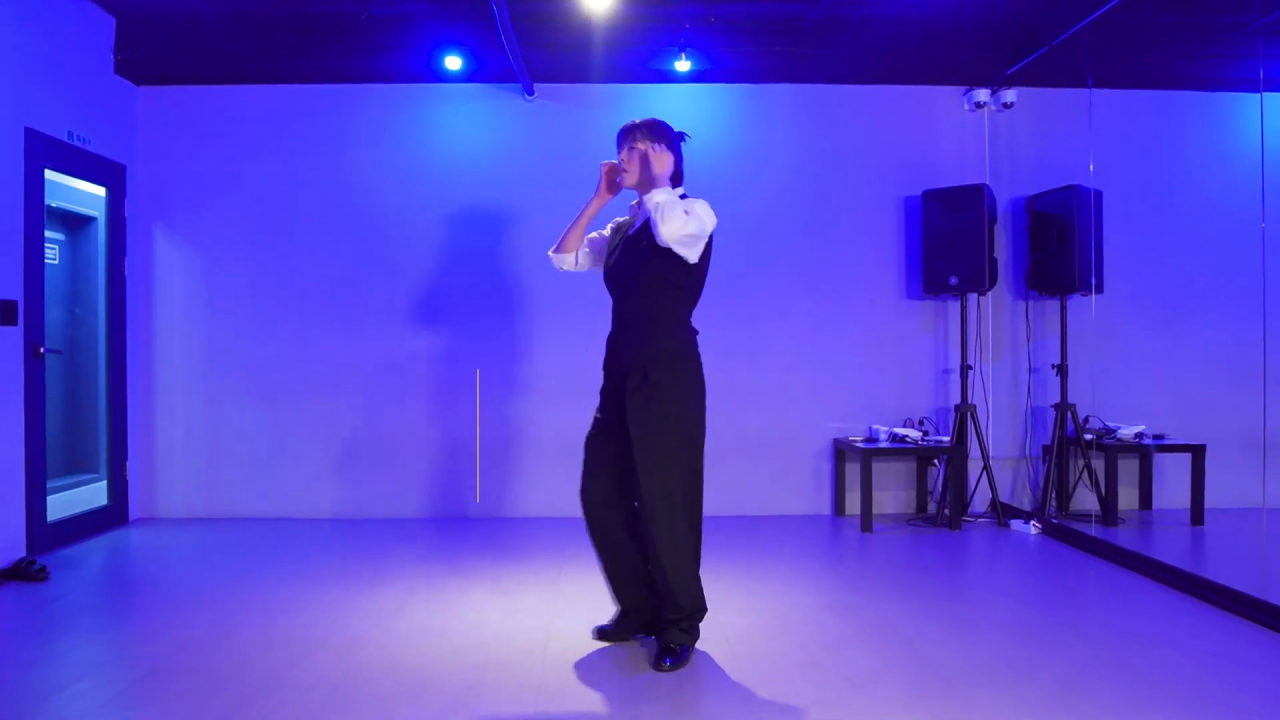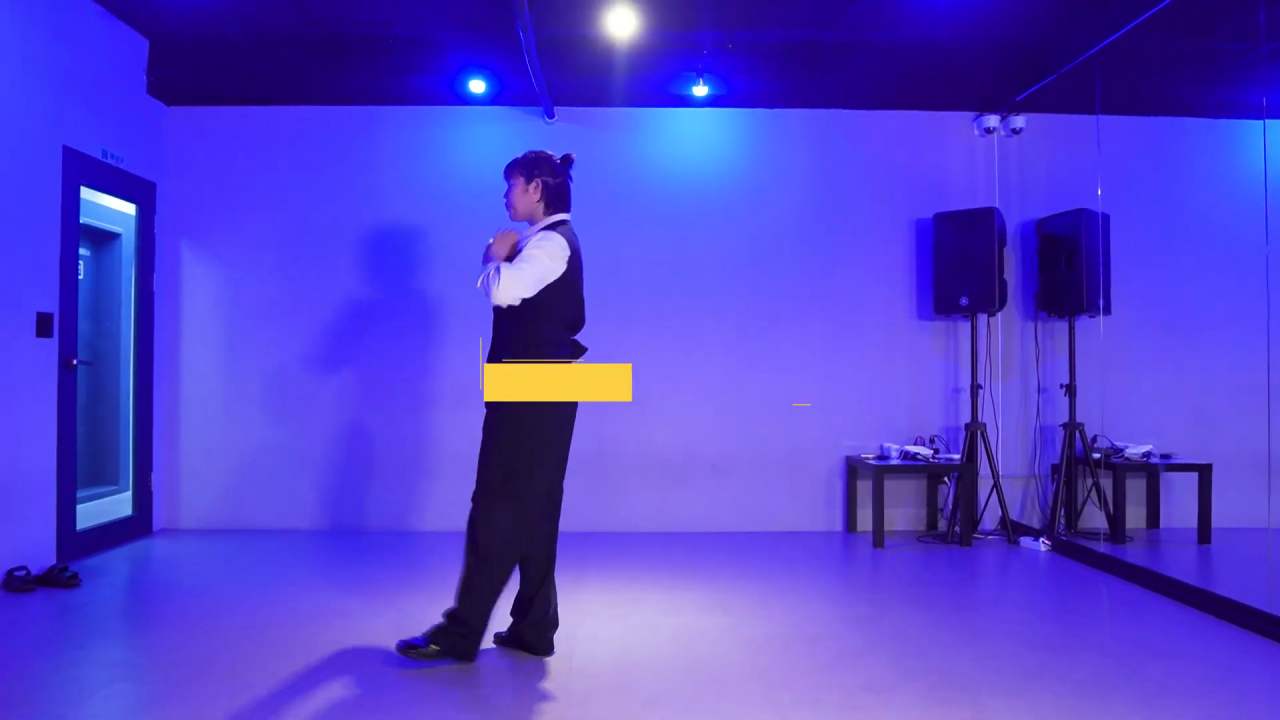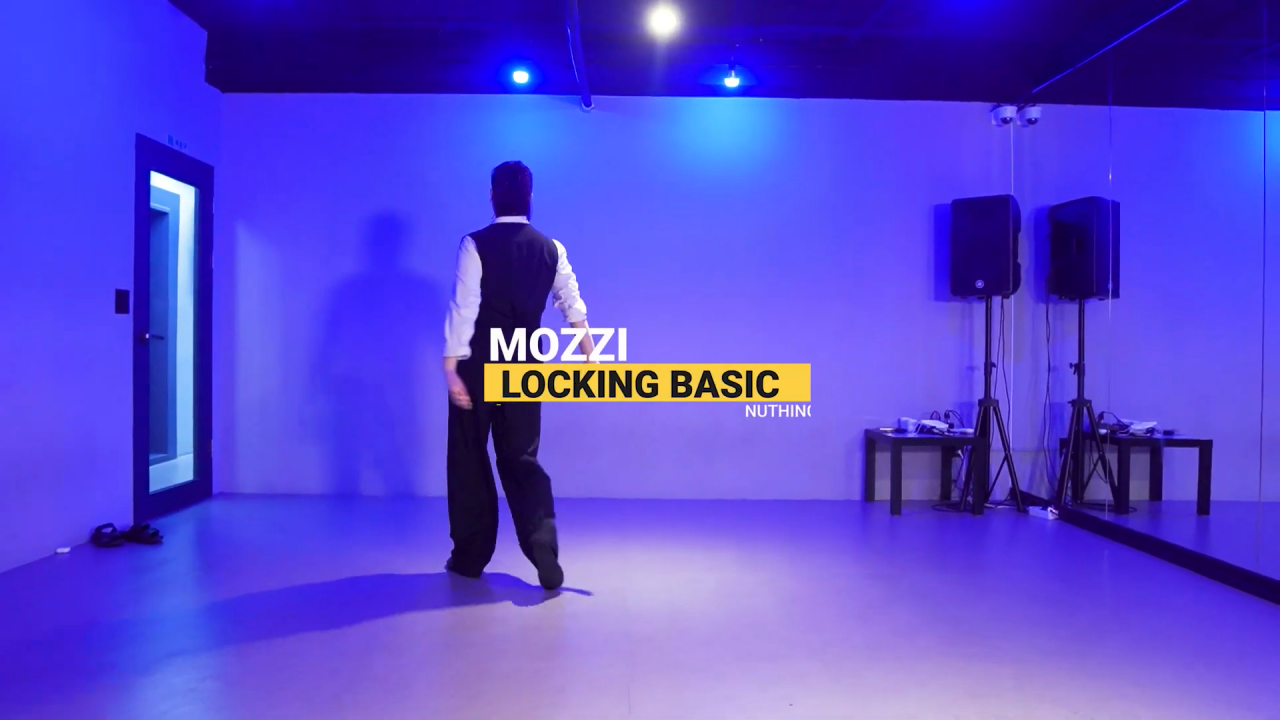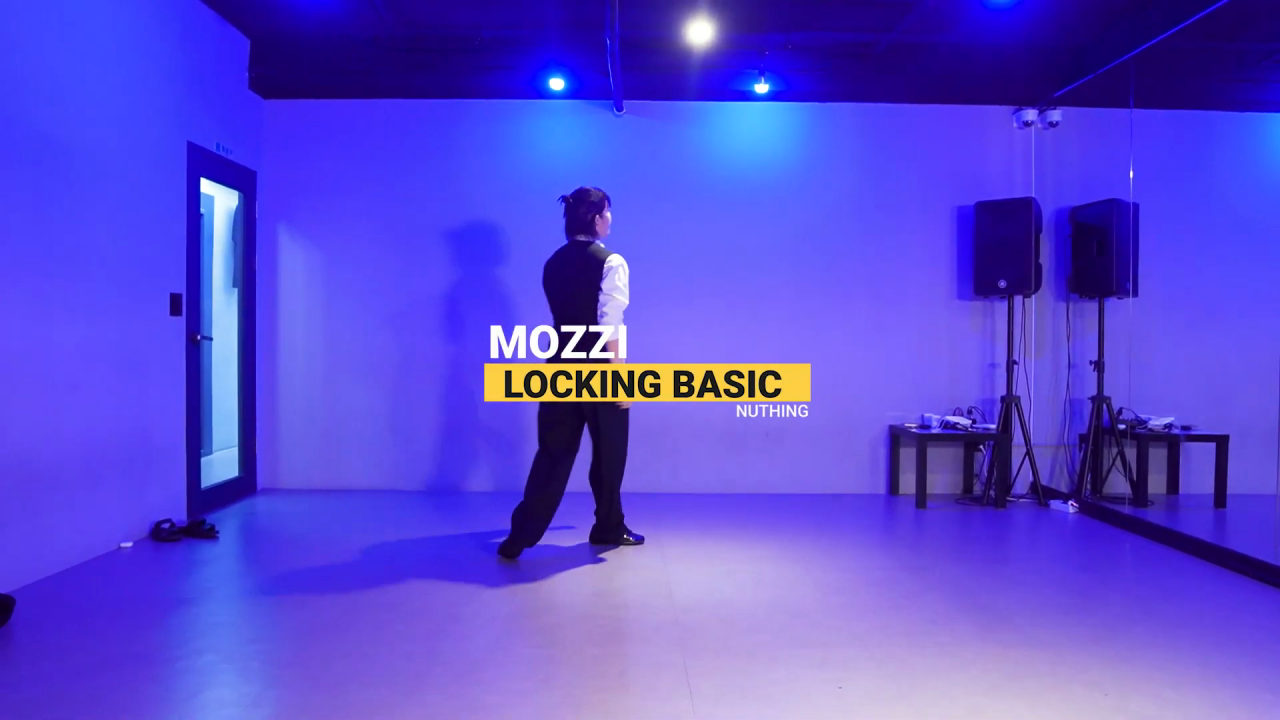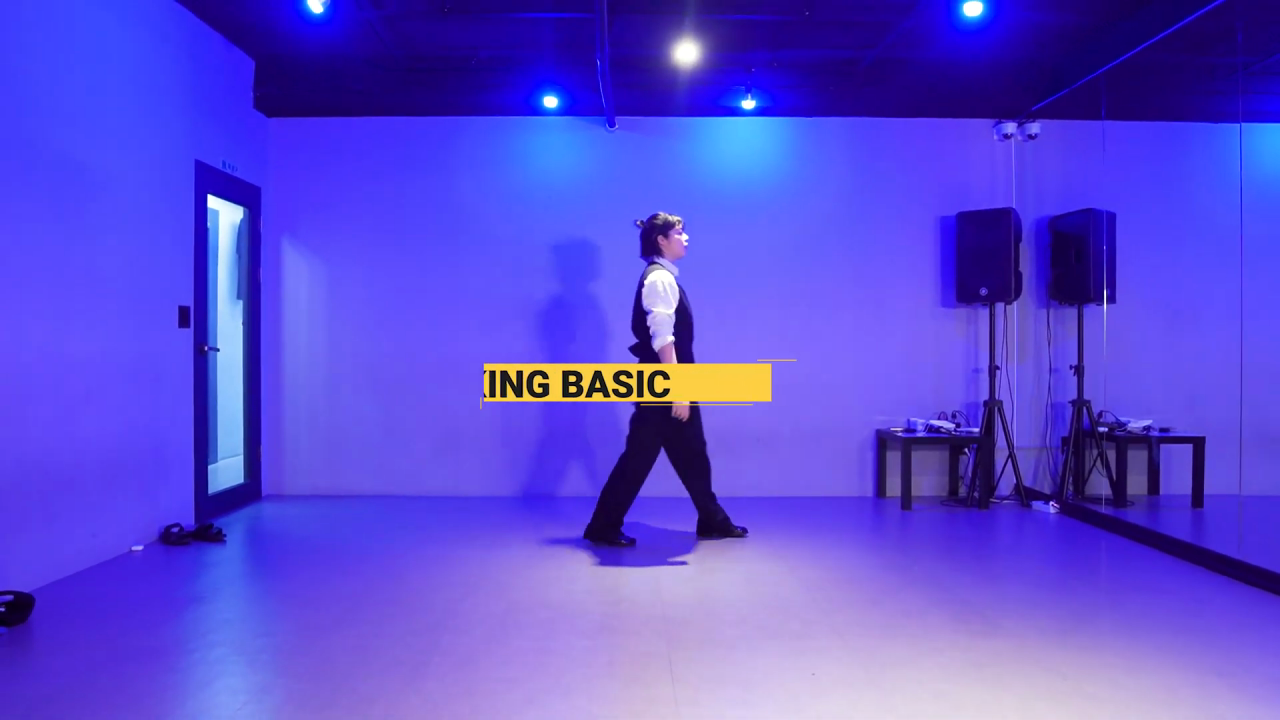
dt=0.7s
person 1, frame 1
left shoulder: (693, 213)
right shoulder: (623, 228)
left elbow: (672, 229)
right elbow: (564, 257)
left wrist: (660, 180)
right wrist: (598, 199)
left hip: (669, 373)
right hip: (622, 372)
left knee: (665, 498)
right knee: (603, 493)
left ankle: (679, 625)
right ankle: (638, 607)
person 1, frame 2
left shoulder: (551, 241)
right shoulder: (551, 242)
left elbow: (498, 291)
right elbow: (512, 295)
left wrist: (496, 256)
right wrist: (504, 259)
left knee: (498, 508)
right knee: (531, 507)
left ankle: (461, 632)
right ankle: (534, 627)
person 1, frame 3
left shoulder: (475, 244)
right shoulder: (550, 248)
left elbow: (464, 309)
right elbow: (573, 306)
left wrist: (452, 368)
right wrist: (591, 361)
left hip: (478, 362)
left knee: (470, 461)
right knee: (523, 462)
left ankle: (470, 556)
right ankle: (545, 556)
person 1, frame 4
left shoulder: (554, 263)
right shoulder: (611, 262)
right elbow: (611, 325)
left hip: (561, 363)
right hip: (599, 366)
left knee: (554, 452)
right knee: (609, 450)
left ankle: (522, 534)
right ankle: (608, 528)
person 1, frame 5
left shoulder: (663, 278)
right shoulder: (661, 279)
right elbow: (662, 337)
left knee: (691, 449)
right knee: (642, 452)
left ankle: (712, 521)
right ankle: (604, 525)
